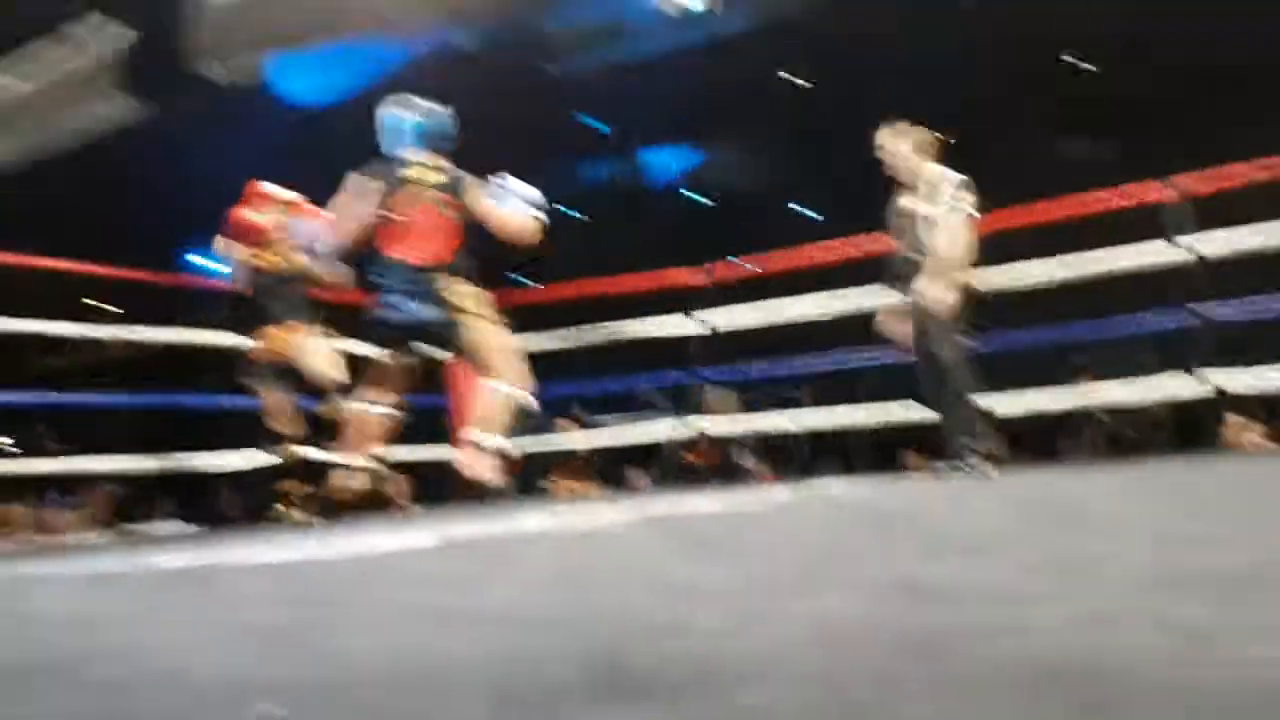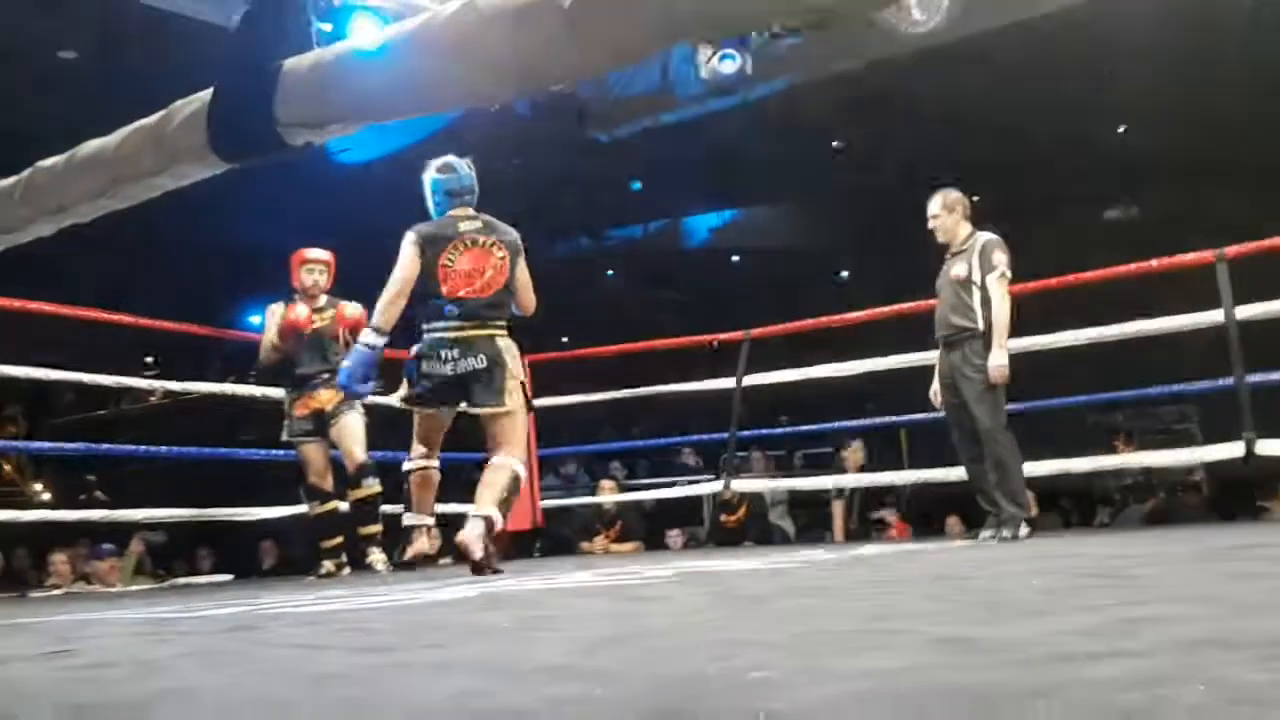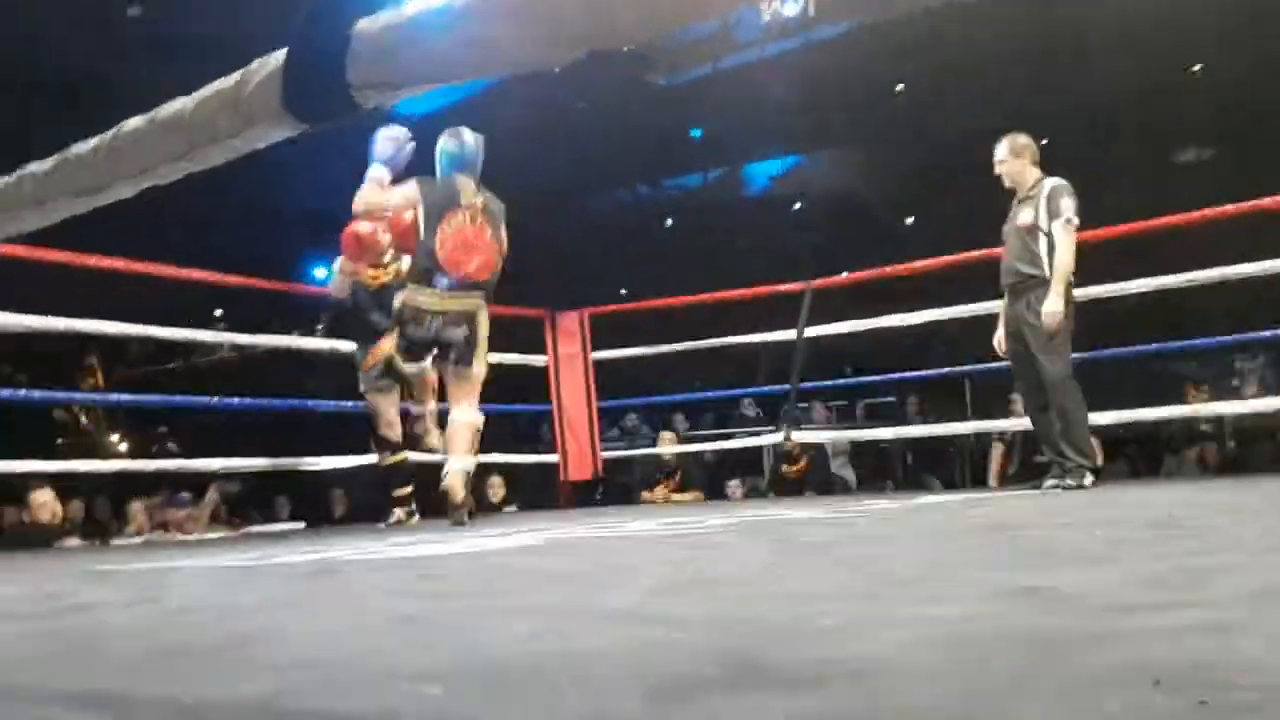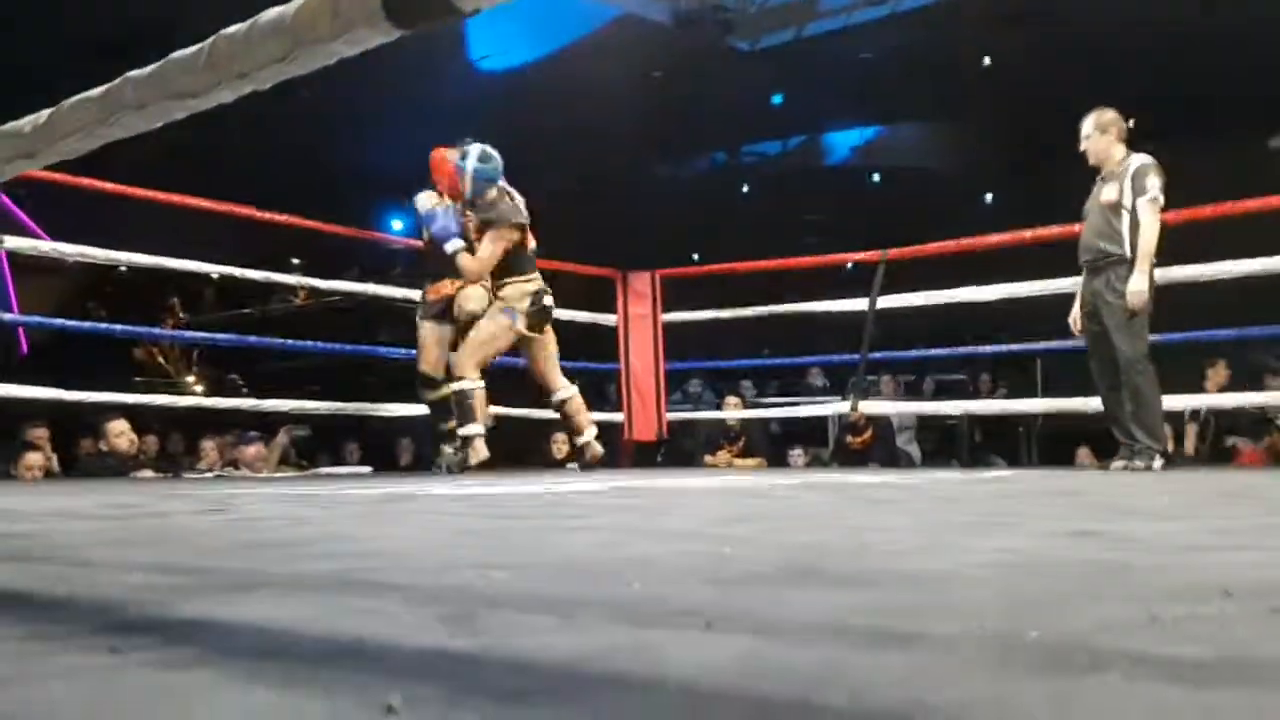
dt=0.5s
person 1, frame 1
left shoulder: (376, 180)
right shoulder: (461, 185)
left elbow: (341, 233)
right elbow: (521, 232)
right wrist: (529, 204)
left hip: (396, 302)
right hip: (449, 297)
left knee: (382, 387)
right knee: (509, 374)
right ankle: (483, 453)
person 1, frame 2
left shoulder: (420, 237)
right shoulder: (507, 237)
left elbow: (396, 292)
right elbow: (527, 306)
left wrist: (366, 348)
left hip: (439, 351)
right hip: (490, 350)
left knee: (425, 447)
right knee: (509, 449)
left ankle: (418, 535)
right ankle: (478, 526)
person 1, frame 3
left shoulder: (424, 193)
right shoulder: (494, 209)
left elbow: (363, 206)
right elbow: (494, 265)
left hip: (422, 308)
right hip: (466, 312)
left knee: (410, 362)
right knee: (464, 404)
right ankle: (457, 478)
person 1, frame 4
left shoulder: (501, 221)
right shoulder: (500, 191)
left elbow: (474, 272)
left wrist: (450, 241)
left hip: (518, 298)
right hip: (529, 294)
left knee: (465, 365)
right knee: (552, 377)
left ankle: (476, 445)
right ankle: (590, 443)
person 2, frame 1
left shoulder: (949, 183)
right shoulder: (905, 194)
left elbow: (958, 237)
left wrist: (943, 282)
right wrist: (897, 311)
left hip: (938, 296)
right hip: (917, 297)
left knee: (950, 363)
right knee: (930, 373)
left ankle: (974, 449)
right ankle: (958, 449)
person 2, frame 2
left shoulder: (987, 244)
right shoulder: (950, 260)
left elbow: (999, 296)
left wrist: (999, 347)
right wrist: (939, 369)
left hip: (978, 350)
right hip: (951, 356)
left knee: (992, 429)
right knee: (967, 440)
left ankle: (1015, 517)
right ankle: (995, 516)
person 2, frame 3
left shoulder: (1054, 191)
right shoulder: (1018, 204)
left elbow: (1065, 243)
left wrist: (1055, 295)
right wrist: (1003, 320)
left hip: (1043, 299)
right hip: (1018, 303)
left knee: (1057, 378)
right knee: (1032, 387)
left ankle: (1079, 466)
right ankle: (1059, 465)
person 2, frame 4
left shoulder: (1140, 167)
right shoulder: (1101, 182)
left elbow: (1149, 220)
left wrist: (1140, 274)
right wrist: (1079, 298)
left hip: (1122, 277)
right hip: (1094, 281)
left knee: (1132, 359)
right knee: (1105, 367)
left ankle: (1150, 448)
right ankle: (1128, 446)
person 3, frame 1
left shoulder: (298, 241)
right shoulder: (239, 244)
left elbow: (334, 277)
right elbow: (238, 283)
left wrist: (322, 245)
right wrist: (239, 251)
left hip: (301, 332)
right hip: (265, 344)
left knee: (331, 379)
right knee: (279, 421)
person 3, frame 2
left shoulder: (341, 309)
right shoulder: (279, 312)
right elbow: (266, 359)
left wrist: (361, 334)
right wrist: (282, 337)
left hip: (340, 394)
right hip: (302, 402)
left knee: (358, 461)
right knee: (317, 479)
left ankle: (373, 547)
right ankle: (334, 557)
person 3, frame 3
left shoulder: (406, 262)
right shoulder: (350, 263)
right elbow: (337, 293)
right wrist: (349, 264)
right hip: (374, 352)
right knee: (387, 430)
left ankle: (427, 425)
right ankle: (403, 505)
person 3, frame 4
right shoulder: (427, 198)
right elbow: (429, 210)
left hip: (472, 287)
right hip: (437, 291)
right knee: (429, 369)
right ankle: (448, 442)
